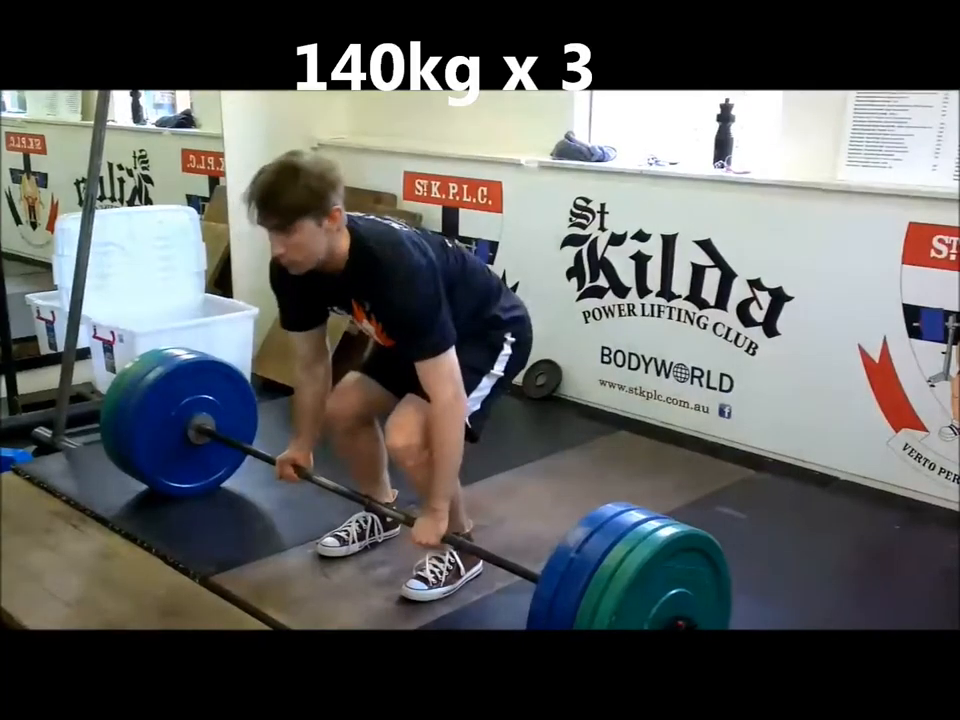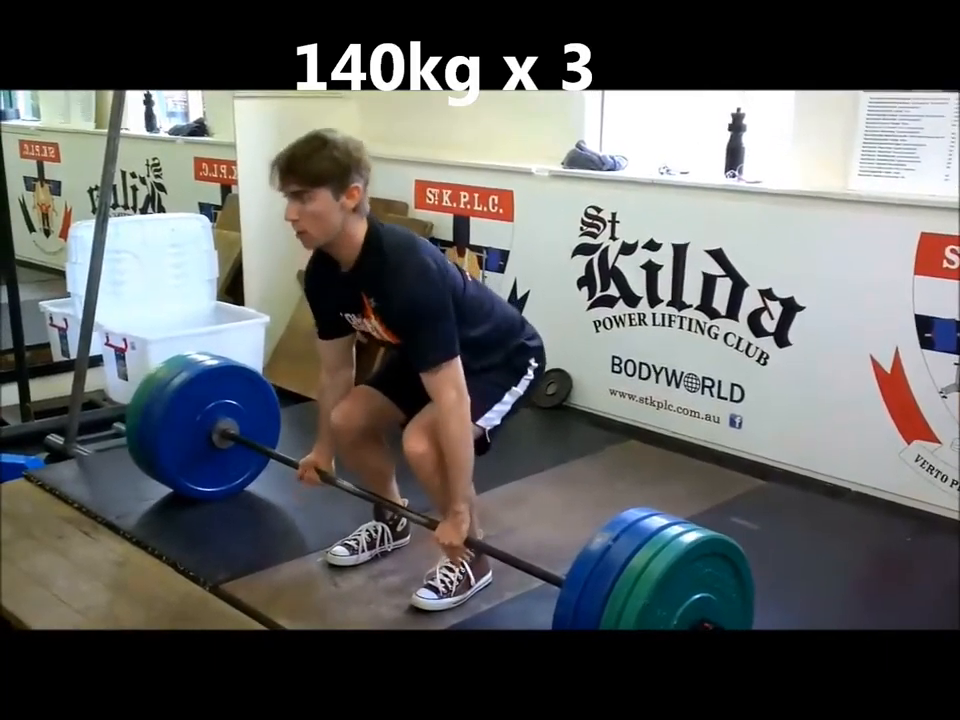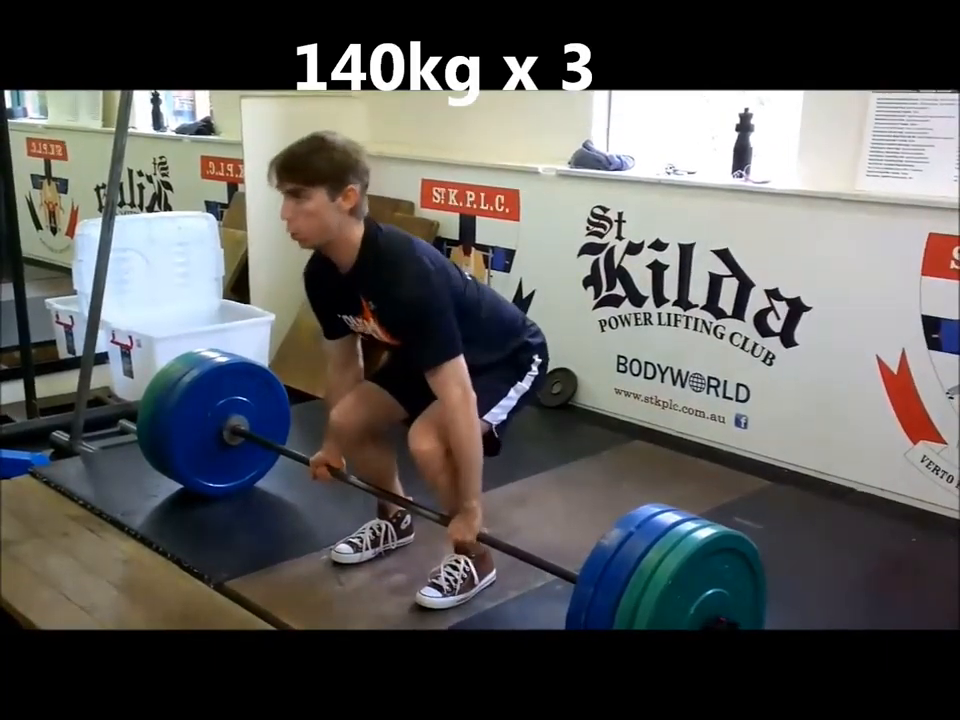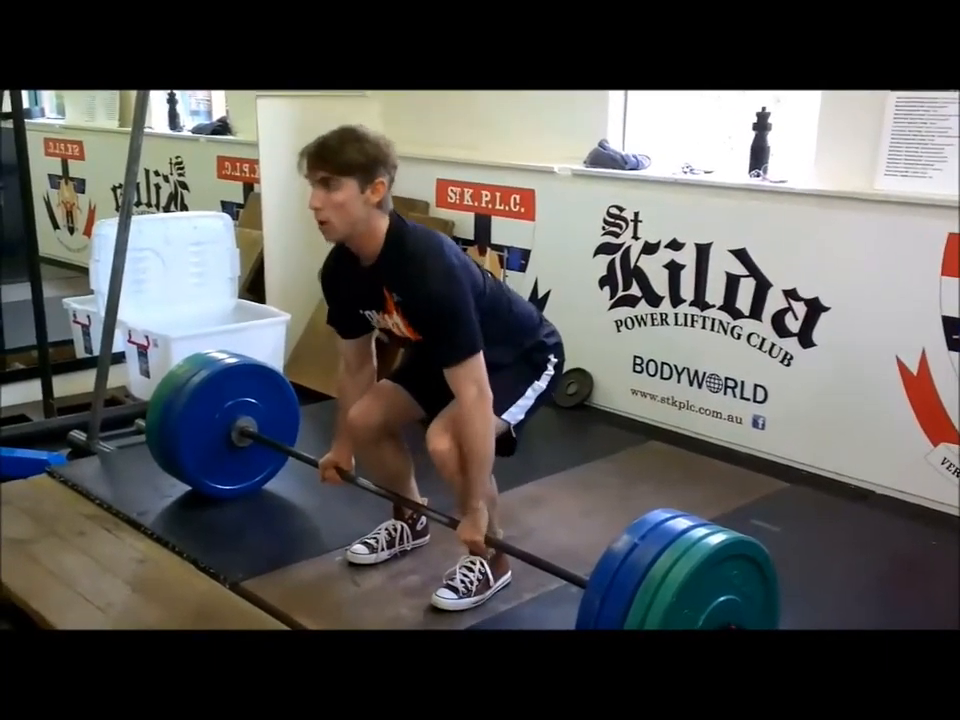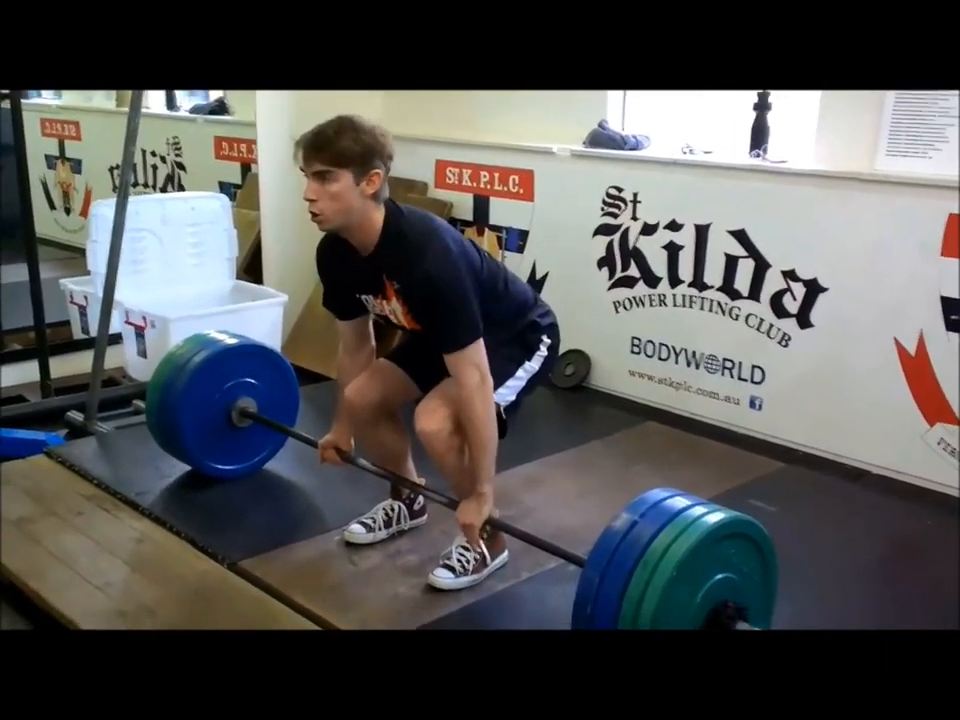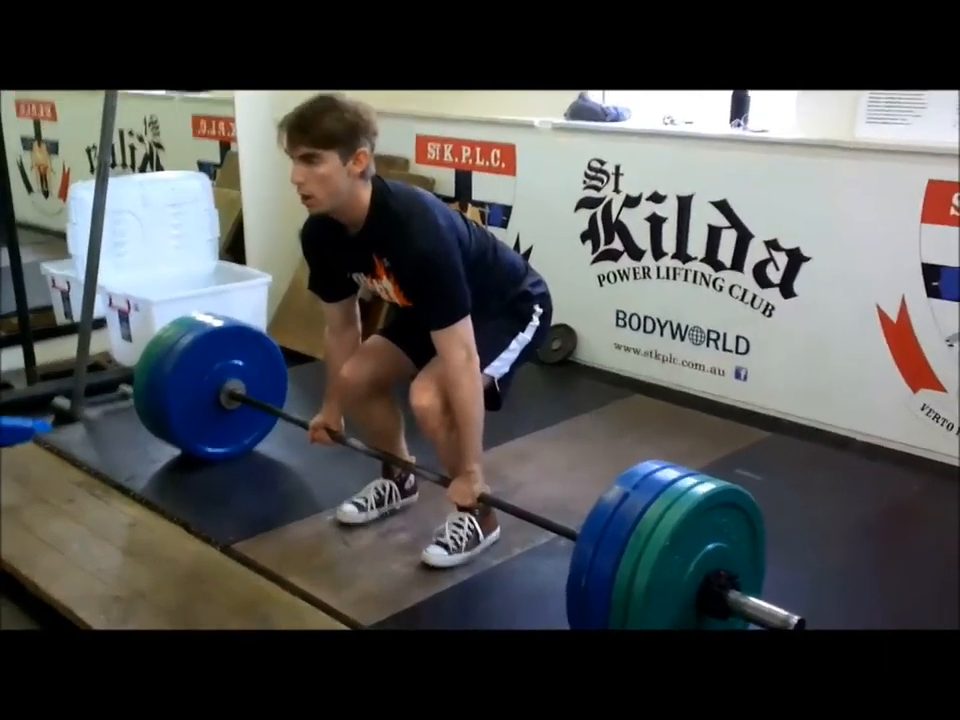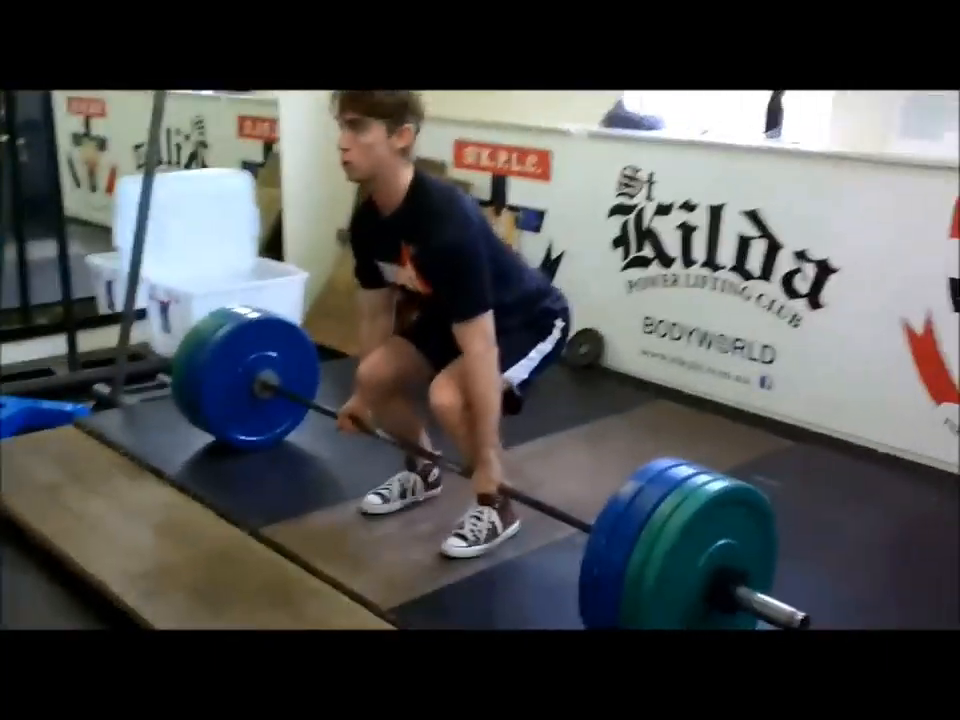
dt=0.7s
person 1, frame 1
left shoulder: (399, 269)
right shoulder: (293, 272)
left elbow: (449, 397)
right elbow: (311, 362)
left wrist: (435, 512)
right wrist: (301, 443)
left hip: (490, 331)
right hip: (417, 334)
left knee: (406, 435)
right knee: (342, 409)
left ankle: (460, 546)
right ankle: (381, 511)
person 1, frame 2
left shoulder: (409, 273)
right shoulder: (323, 272)
left elbow: (452, 399)
right elbow: (335, 366)
left wrist: (457, 514)
right wrist: (323, 448)
left hip: (505, 356)
right hip: (426, 349)
left knee: (423, 443)
right knee: (349, 422)
left ankle: (471, 559)
right ankle: (391, 521)
person 1, frame 3
left shoulder: (407, 277)
right shoulder: (322, 273)
left elbow: (459, 397)
right elbow: (344, 360)
left wrist: (468, 509)
right wrist: (330, 446)
left hip: (508, 355)
right hip: (426, 353)
left knee: (428, 443)
right knee: (349, 422)
left ankle: (475, 558)
right ankle: (395, 520)
person 1, frame 4
left shoulder: (432, 270)
right shoulder: (341, 269)
left elbow: (475, 395)
right elbow: (355, 363)
left wrist: (476, 509)
right wrist: (341, 445)
left hip: (524, 355)
left knee: (445, 443)
right knee: (365, 421)
left ankle: (490, 559)
right ankle: (410, 520)
person 1, frame 5
left shoulder: (428, 257)
right shoulder: (335, 253)
left elbow: (475, 379)
right elbow: (355, 344)
left wrist: (481, 493)
right wrist: (341, 426)
left hip: (518, 335)
right hip: (441, 334)
left knee: (435, 423)
right knee: (362, 400)
left ankle: (487, 539)
right ankle: (407, 501)
person 1, frame 6
left shoulder: (418, 232)
right shoulder: (322, 233)
left elbow: (459, 357)
right elbow: (341, 325)
left wrist: (469, 472)
right wrist: (331, 407)
left hip: (511, 305)
right hip: (430, 307)
left knee: (428, 398)
right knee: (358, 378)
left ankle: (476, 512)
right ankle: (399, 479)
person 1, frame 7
left shoulder: (448, 224)
right shoulder: (367, 220)
left elbow: (479, 346)
right elbow: (376, 312)
left wrist: (486, 461)
right wrist: (360, 396)
left hip: (530, 317)
right hip: (450, 313)
left knee: (447, 397)
right knee: (376, 377)
left ankle: (497, 507)
right ankle: (422, 472)
